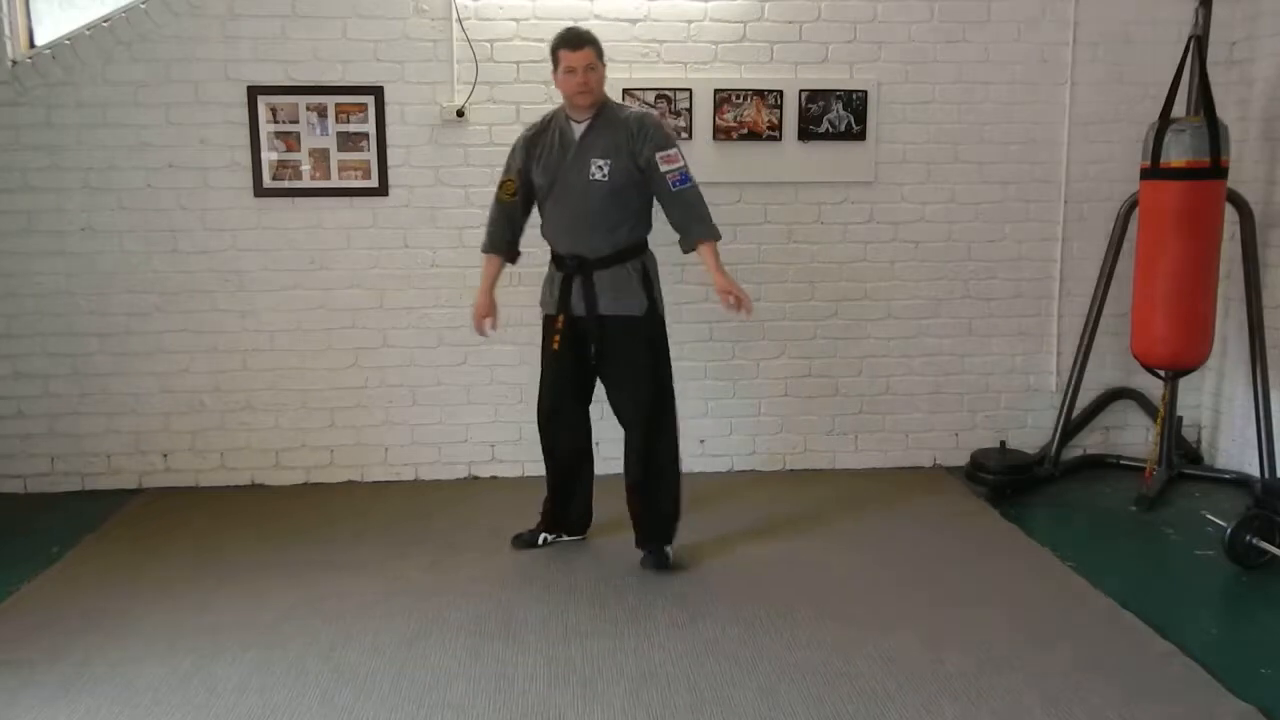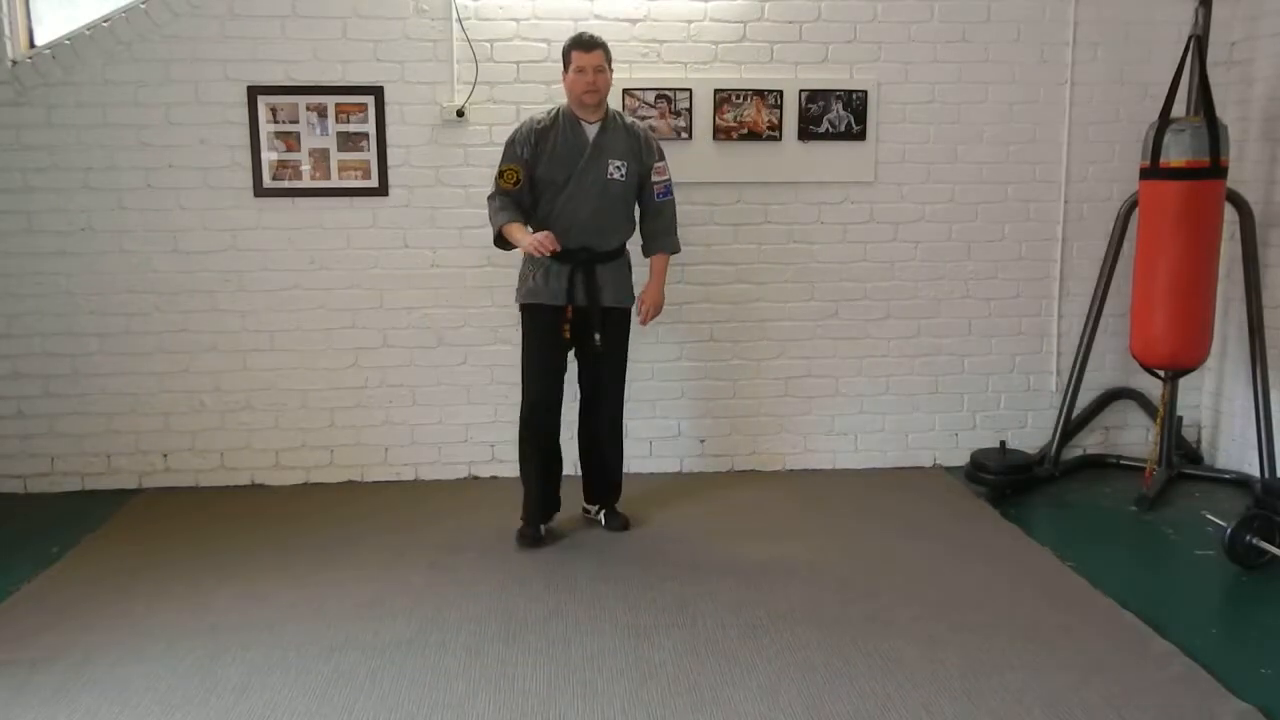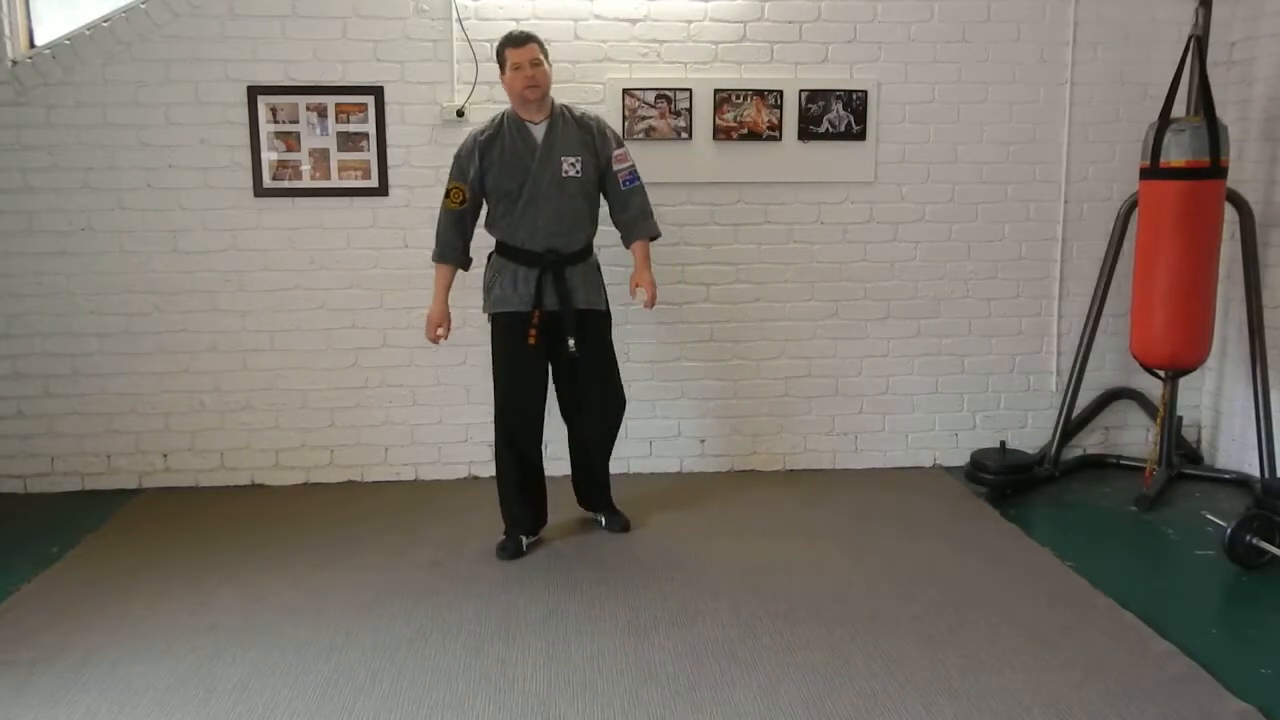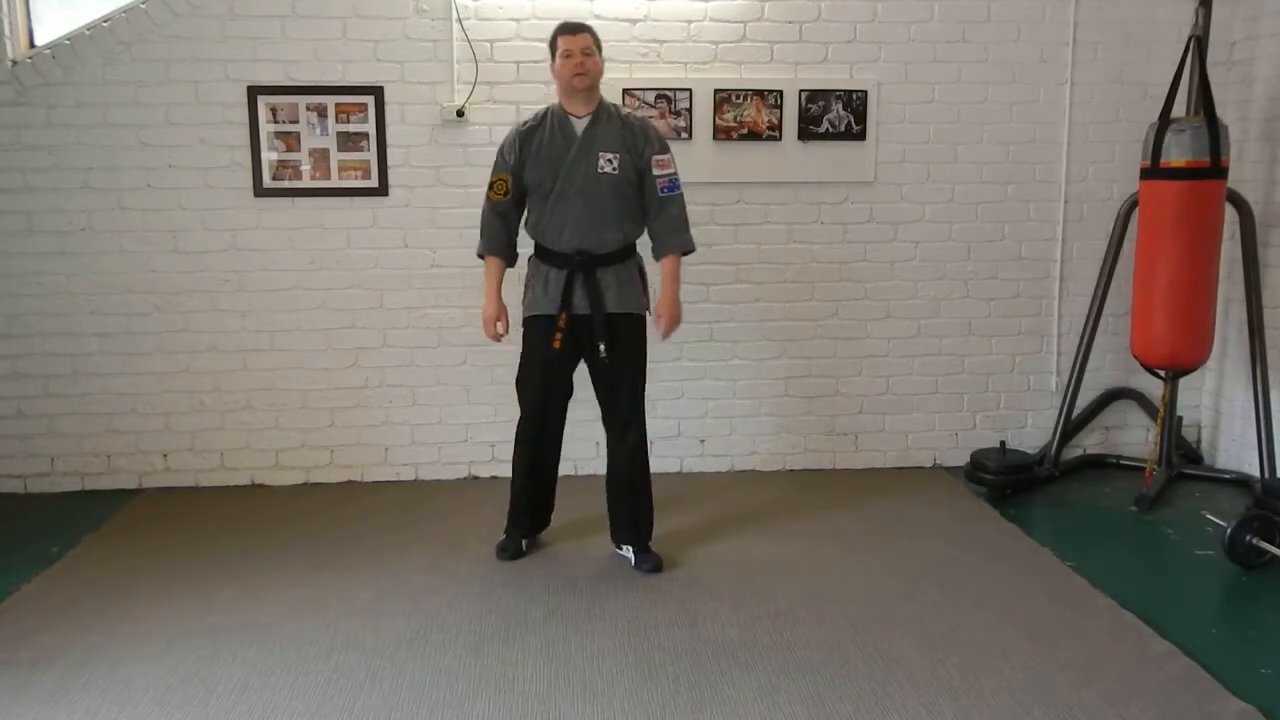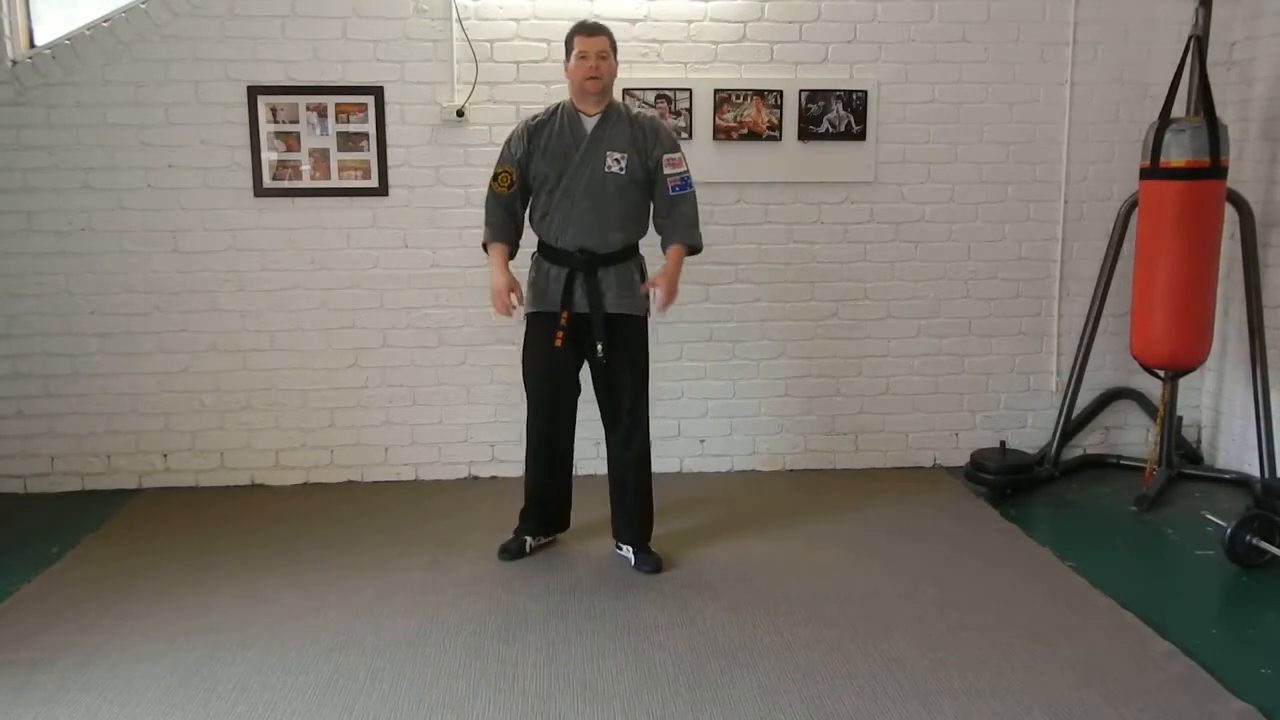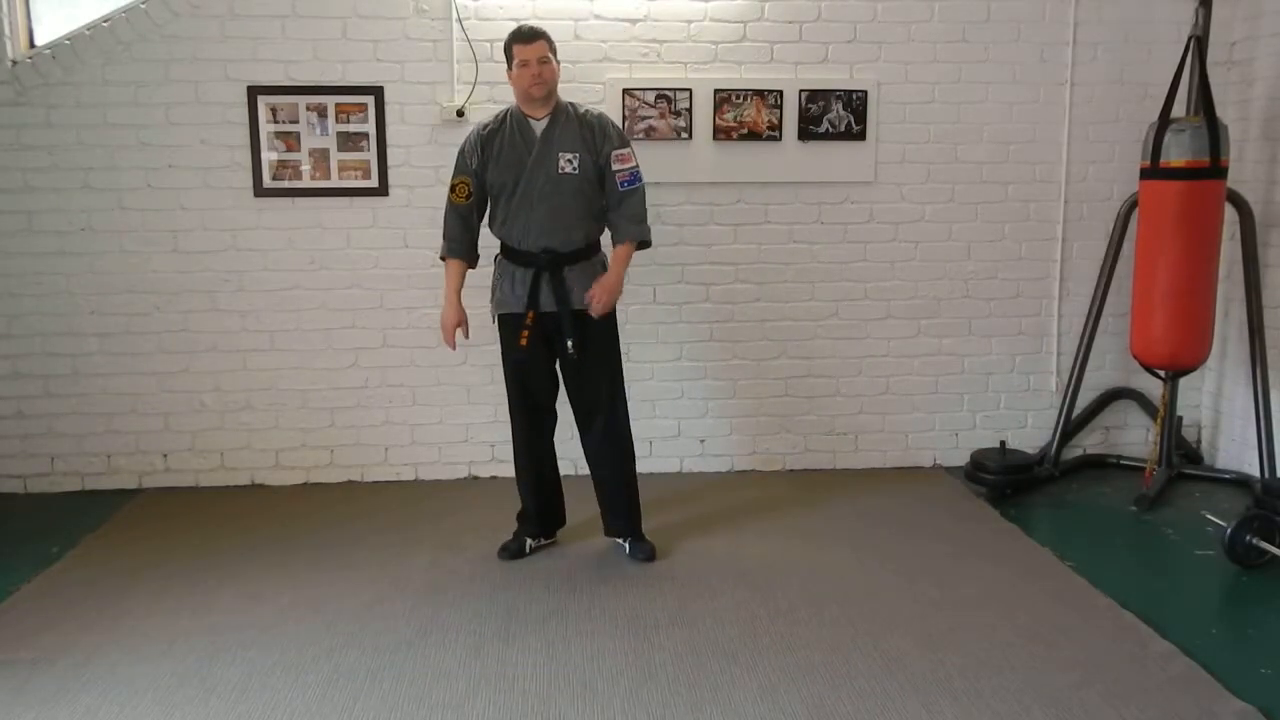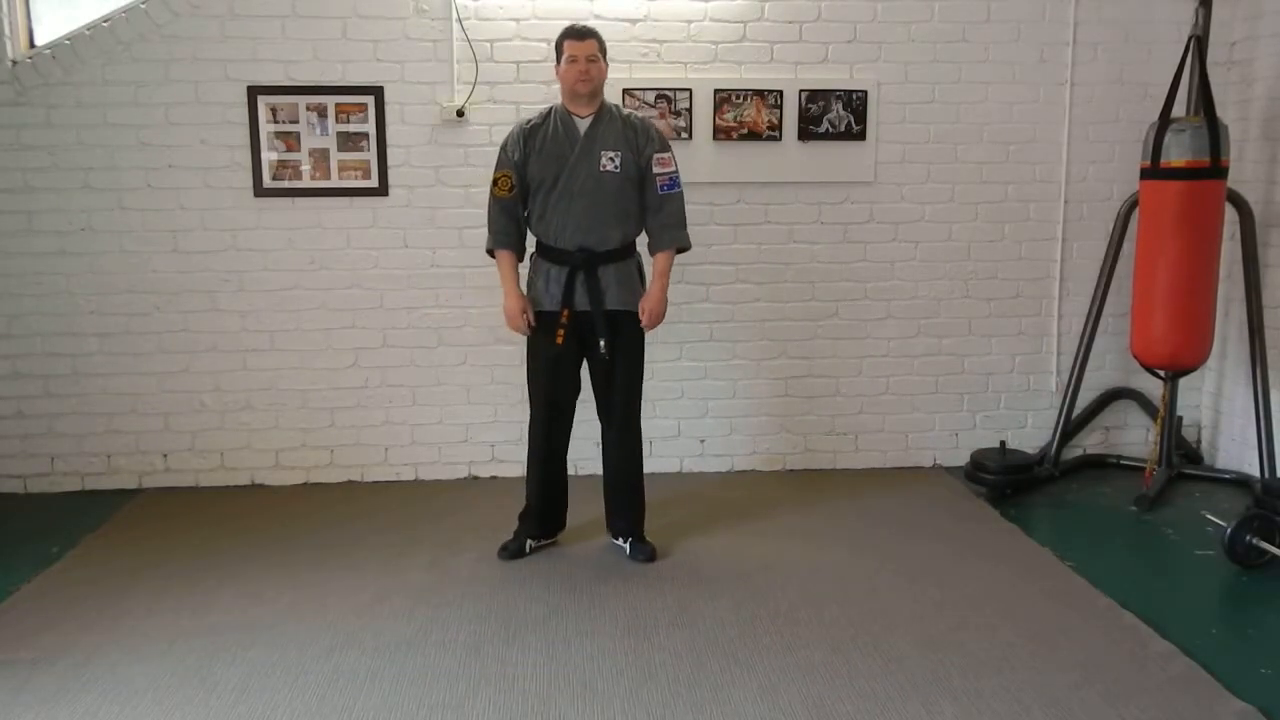
dt=0.7s
person 1, frame 1
left shoulder: (640, 130)
right shoulder: (535, 140)
left elbow: (683, 203)
right elbow: (507, 216)
left wrist: (717, 272)
right wrist: (486, 290)
left hip: (625, 288)
right hip: (565, 289)
left knee: (645, 415)
right knee: (559, 412)
left ankle: (656, 538)
right ankle: (564, 521)
person 1, frame 2
left shoulder: (638, 140)
right shoulder: (533, 135)
left elbow: (658, 215)
right elbow: (503, 199)
left wrist: (656, 282)
right wrist: (524, 238)
left hip: (609, 282)
right hip: (547, 281)
left knee: (604, 397)
right knee: (540, 397)
left ankle: (601, 499)
right ankle: (537, 508)
person 1, frame 3
left shoulder: (592, 132)
right shoulder: (481, 145)
left elbow: (628, 200)
right elbow: (455, 224)
left wrist: (642, 266)
right wrist: (440, 300)
left hip: (579, 282)
right hip: (514, 287)
left knee: (600, 402)
right knee: (517, 413)
left ankle: (595, 497)
right ankle: (522, 523)
person 1, frame 4
left shoulder: (638, 132)
right shoulder: (525, 138)
left elbow: (667, 215)
right elbow: (499, 221)
left wrist: (669, 290)
right wrist: (492, 295)
left hip: (618, 290)
right hip: (549, 289)
left knee: (625, 419)
right knee: (538, 415)
left ankle: (632, 536)
right ankle: (524, 525)
person 1, frame 5
left shoulder: (647, 132)
right shoulder: (532, 132)
left elbow: (678, 206)
right elbow: (501, 205)
left wrist: (672, 267)
right wrist: (500, 267)
left hip: (620, 289)
right hip: (551, 289)
left knee: (627, 418)
right knee: (547, 415)
left ankle: (632, 536)
right ankle: (539, 525)
person 1, frame 6
left shoulder: (596, 129)
right shoulder: (484, 141)
left elbow: (629, 204)
right elbow: (461, 221)
left wrist: (614, 274)
right wrist: (452, 299)
left hip: (584, 287)
right hip: (518, 289)
left knee: (603, 409)
right knee: (530, 414)
left ankle: (624, 525)
right ankle: (538, 524)
person 1, frame 7
left shoulder: (639, 133)
right shoulder: (526, 137)
left elbow: (664, 214)
right elbow: (505, 217)
left wrist: (657, 287)
right wrist: (512, 290)
left hip: (619, 286)
right hip: (550, 287)
left knee: (621, 413)
right knee: (548, 413)
left ankle: (627, 528)
right ankle: (538, 525)
